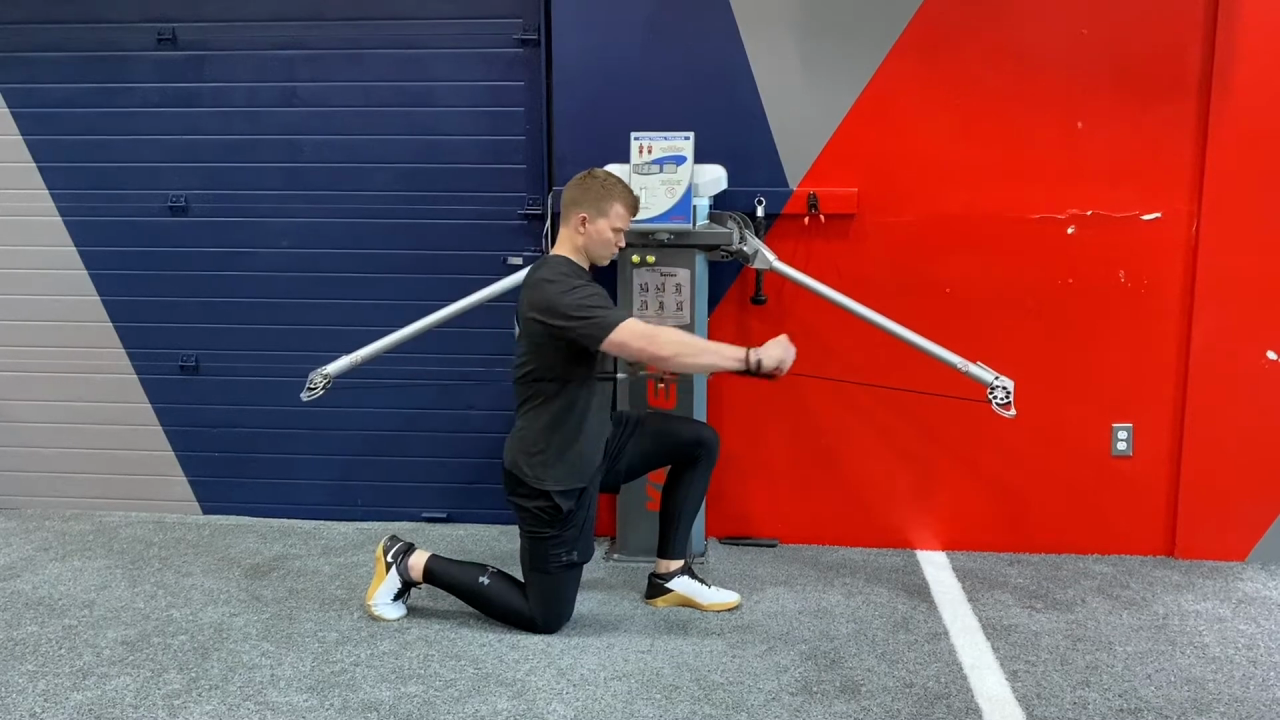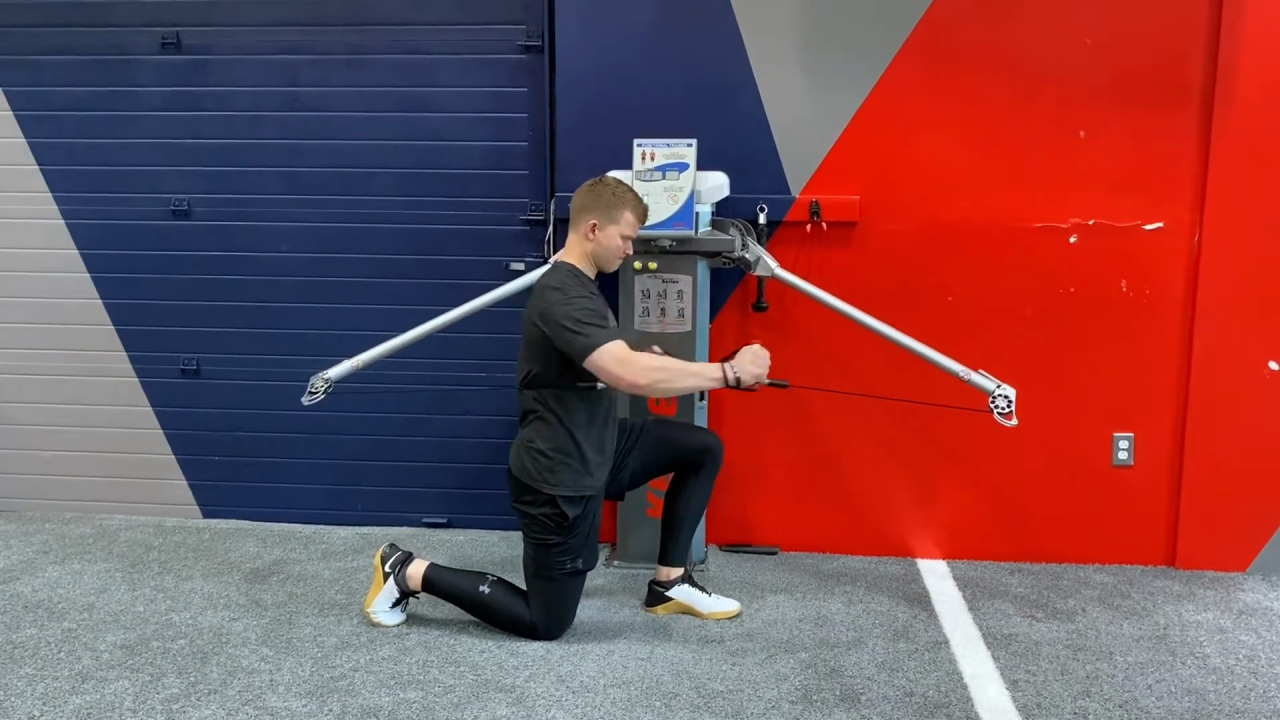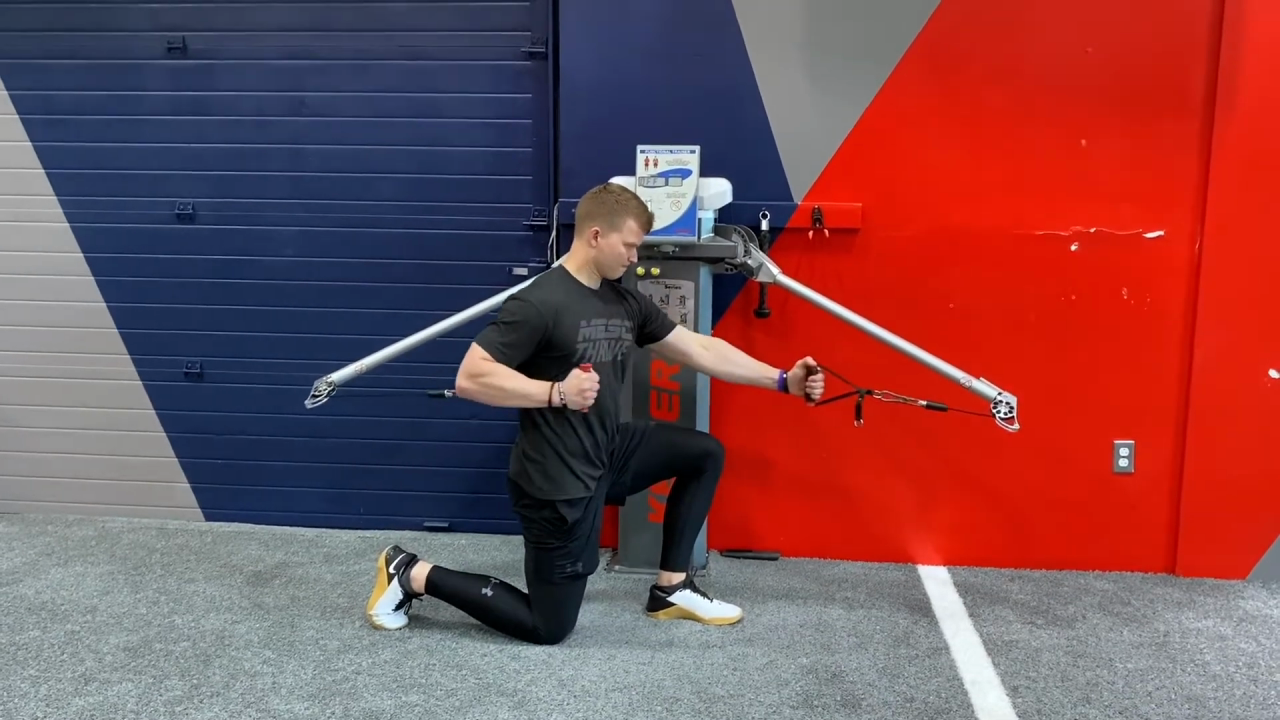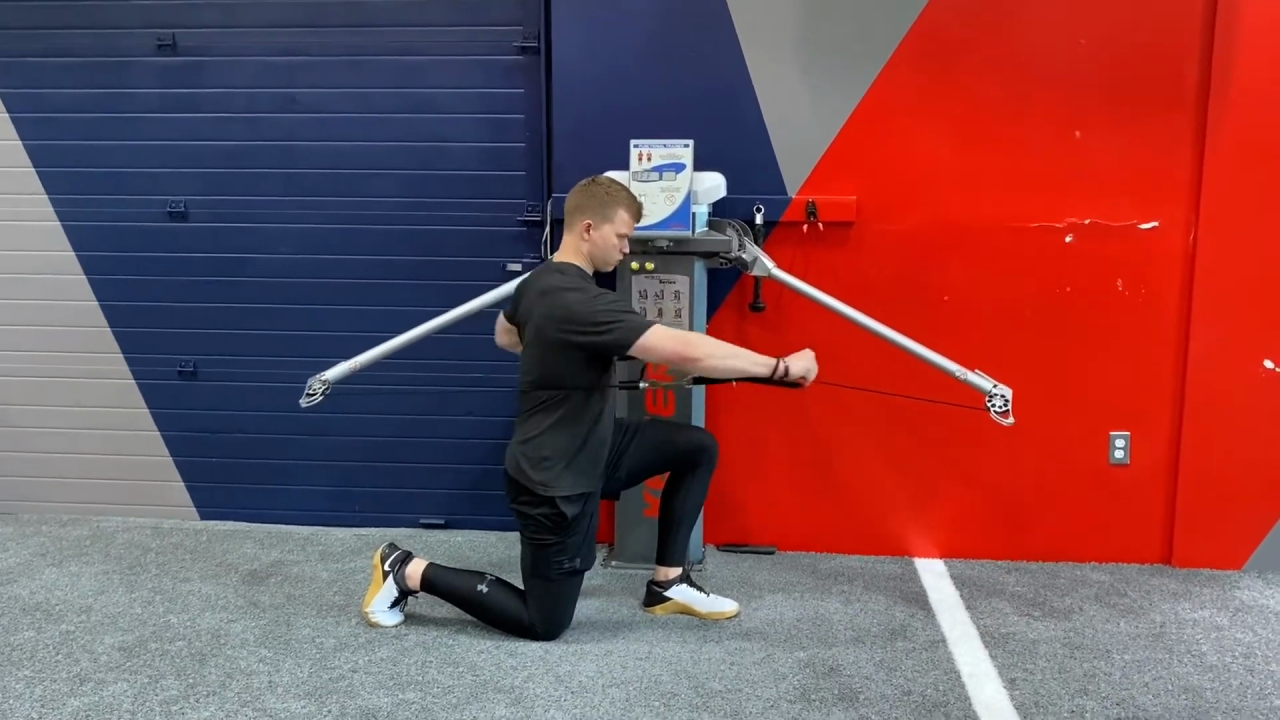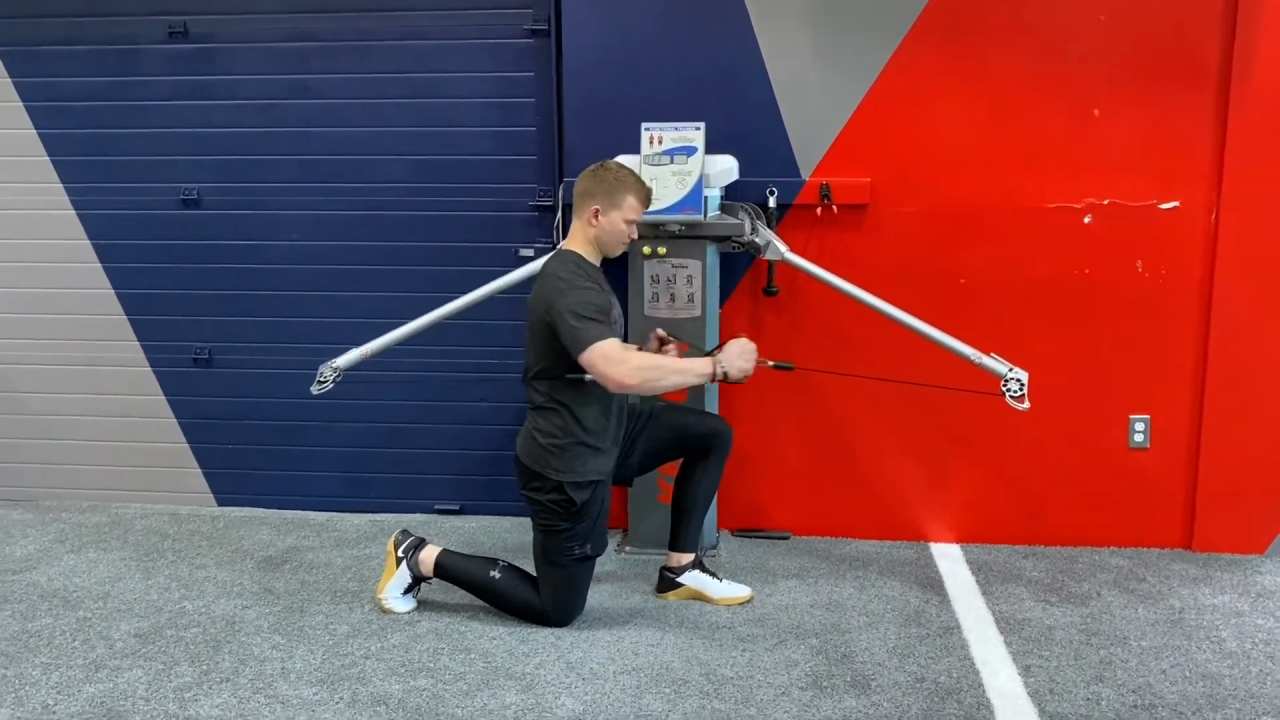
dt=1s
person 1, frame 1
left shoulder: (557, 275)
right shoulder: (561, 291)
right elbow: (653, 346)
left wrist: (626, 346)
right wrist: (754, 358)
left hip: (593, 441)
right hip: (552, 472)
left knee: (699, 442)
right knee: (546, 616)
left ankle: (669, 576)
right ankle: (411, 564)
person 1, frame 2
left shoulder: (573, 284)
right shoulder: (563, 299)
right elbow: (631, 375)
left wrist: (645, 363)
right wrist: (728, 372)
left hip: (597, 448)
right hip: (558, 477)
left knee: (703, 449)
right knee: (546, 622)
left ankle: (669, 583)
right ankle: (409, 573)
person 1, frame 3
left shoulder: (625, 302)
right shoulder: (539, 303)
left elbow: (698, 349)
right elbow: (470, 378)
left wrist: (783, 380)
right wrist: (556, 393)
left hip: (605, 453)
right hip: (555, 482)
left knee: (704, 454)
right knee: (549, 627)
left ankle: (670, 589)
right ankle: (414, 575)
person 1, frame 4
left shoulder: (543, 281)
right shoulder: (575, 300)
left elbow: (506, 335)
right elbow: (683, 351)
right wrist: (780, 366)
right hip: (554, 478)
left knee: (697, 448)
right knee: (544, 623)
left ankle: (667, 584)
right ankle: (409, 572)
person 1, frame 5
left shoulder: (579, 269)
right shoulder: (569, 287)
right elbow: (622, 375)
left wrist: (645, 350)
right wrist: (718, 366)
right hip: (567, 464)
left knee: (711, 434)
right knee: (557, 610)
left ankle: (680, 570)
right ankle: (423, 559)
